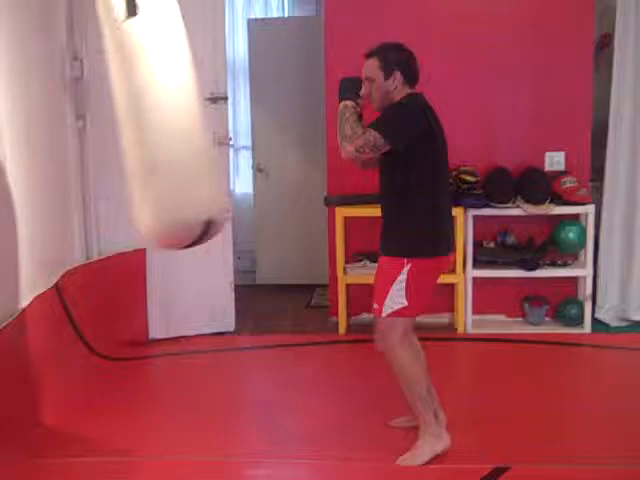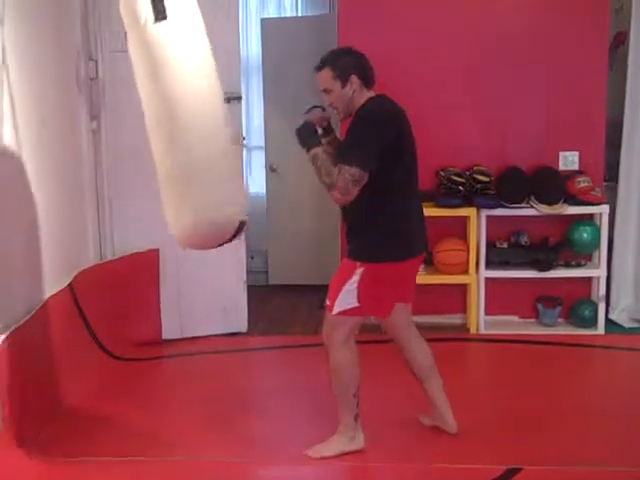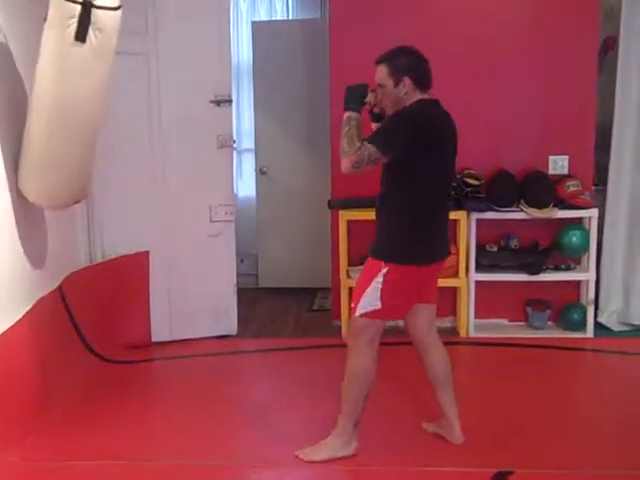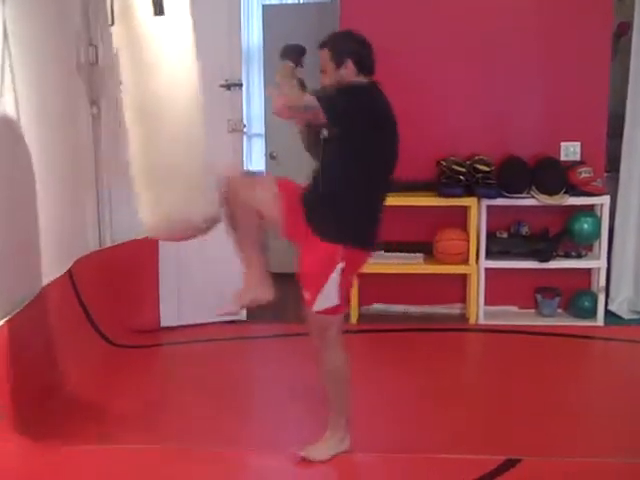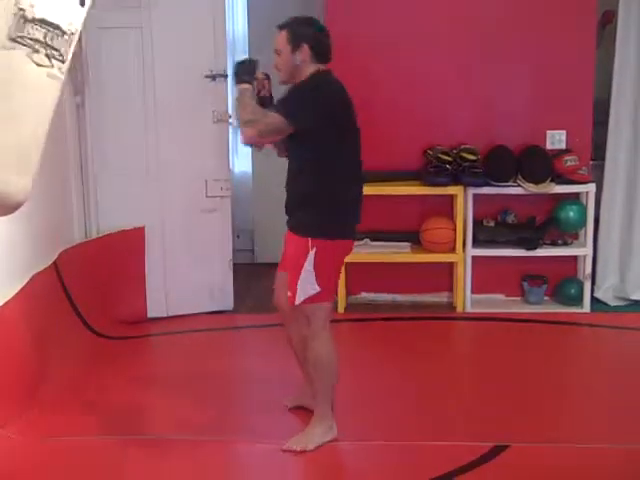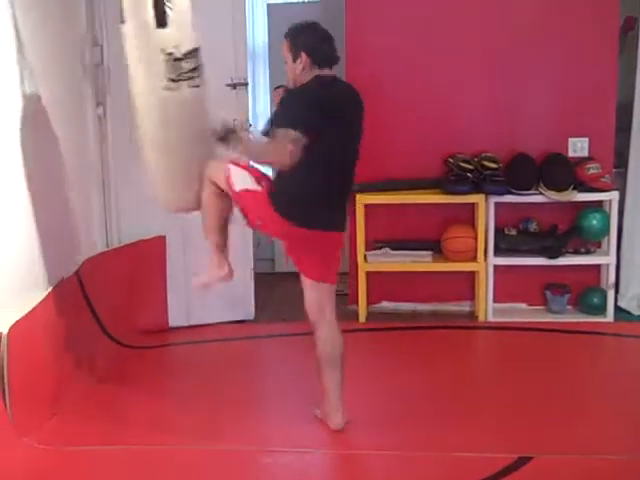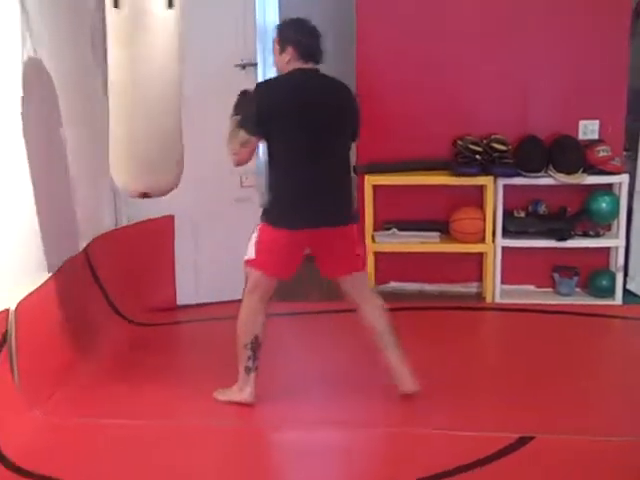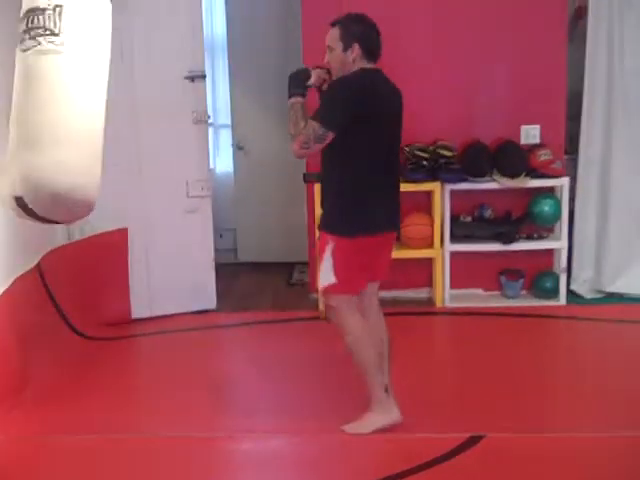
dt=0.7s
person 1, frame 1
left shoulder: (408, 111)
right shoulder: (410, 113)
left elbow: (352, 150)
right elbow: (369, 156)
left wrist: (347, 102)
right wrist: (354, 105)
left hip: (415, 246)
right hip: (413, 240)
left knee: (390, 336)
right knee: (399, 330)
left ankle: (432, 433)
right ankle: (431, 412)
person 1, frame 2
left shoulder: (370, 120)
right shoulder: (385, 112)
left elbow: (343, 190)
left wrist: (313, 145)
right wrist: (328, 135)
left hip: (377, 248)
right hip: (402, 242)
left knee: (336, 334)
right knee: (401, 327)
left ankle: (349, 432)
right ankle: (443, 412)
person 1, frame 3
left shoulder: (411, 119)
right shoulder: (437, 119)
left elbow: (351, 163)
left wrist: (351, 112)
right wrist: (379, 121)
left hip: (400, 251)
right hip: (426, 247)
left knee: (362, 337)
right knee: (425, 334)
left ankle: (343, 437)
right ankle: (451, 423)
person 1, frame 4
left shoulder: (359, 100)
right shoulder: (358, 102)
left elbow: (286, 106)
right elbow: (324, 150)
left wrist: (286, 70)
right wrist: (305, 111)
left hip: (340, 234)
right hip: (318, 212)
left knee: (323, 332)
right knee: (237, 185)
left ankle: (337, 434)
right ankle: (258, 283)
person 1, frame 5
left shoulder: (315, 93)
right shoulder: (318, 92)
left elbow: (255, 134)
right elbow: (283, 142)
left wrist: (244, 85)
right wrist: (266, 101)
left hip: (320, 226)
right hip: (316, 221)
left knee: (311, 322)
right knee: (287, 304)
left ankle: (324, 422)
right ankle: (315, 393)
person 1, frame 6
left shoulder: (302, 97)
right shoulder: (349, 96)
left elbow: (285, 156)
left wrist: (240, 143)
left hip: (285, 208)
right hip: (329, 222)
left knee: (215, 171)
right knee: (323, 313)
left ankle: (218, 262)
right ankle: (334, 410)
person 1, frame 7
left shoulder: (270, 92)
right shoulder: (343, 95)
left elbow: (239, 154)
left wrist: (240, 115)
left hip: (286, 217)
right hip: (336, 215)
left knee: (255, 295)
right knee: (362, 292)
left ankle: (245, 385)
right ankle: (403, 375)
person 1, frame 8
left shoulder: (347, 89)
right shoulder: (387, 91)
left elbow: (303, 145)
left wrist: (297, 95)
left hip: (349, 222)
right hip: (381, 218)
left knee: (344, 311)
right knee: (368, 303)
left ankle: (383, 405)
right ankle: (382, 394)
